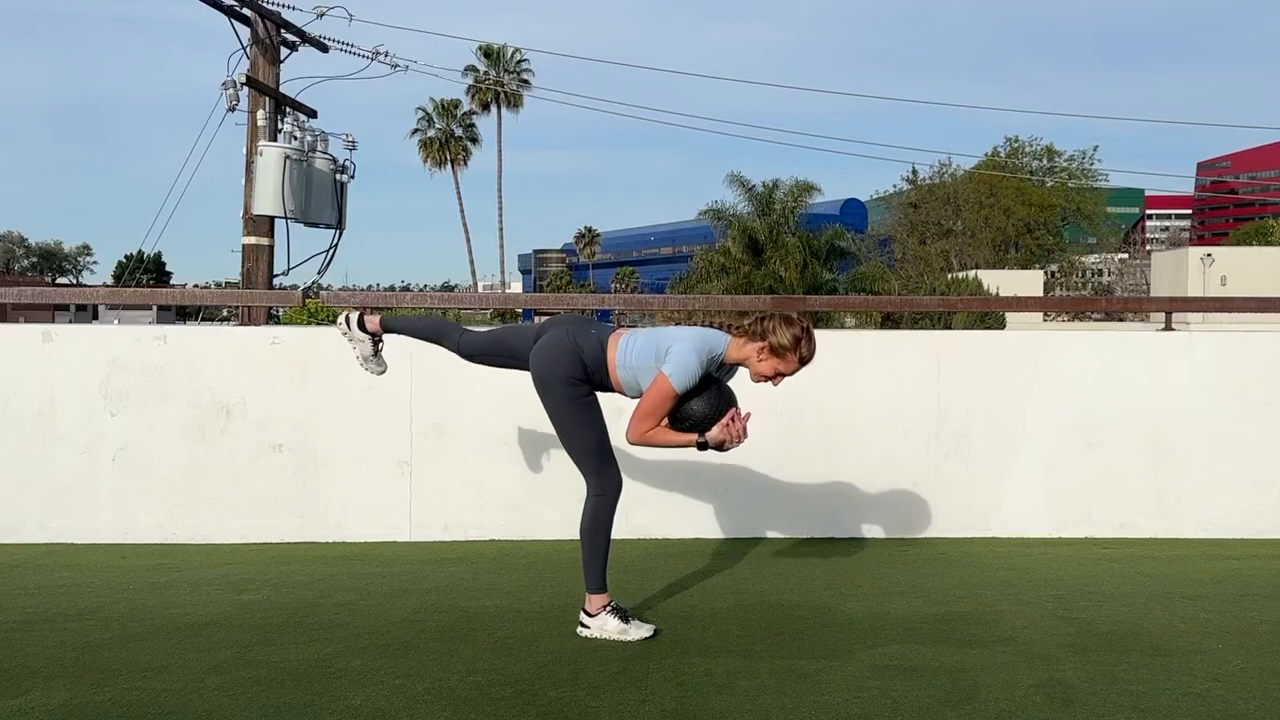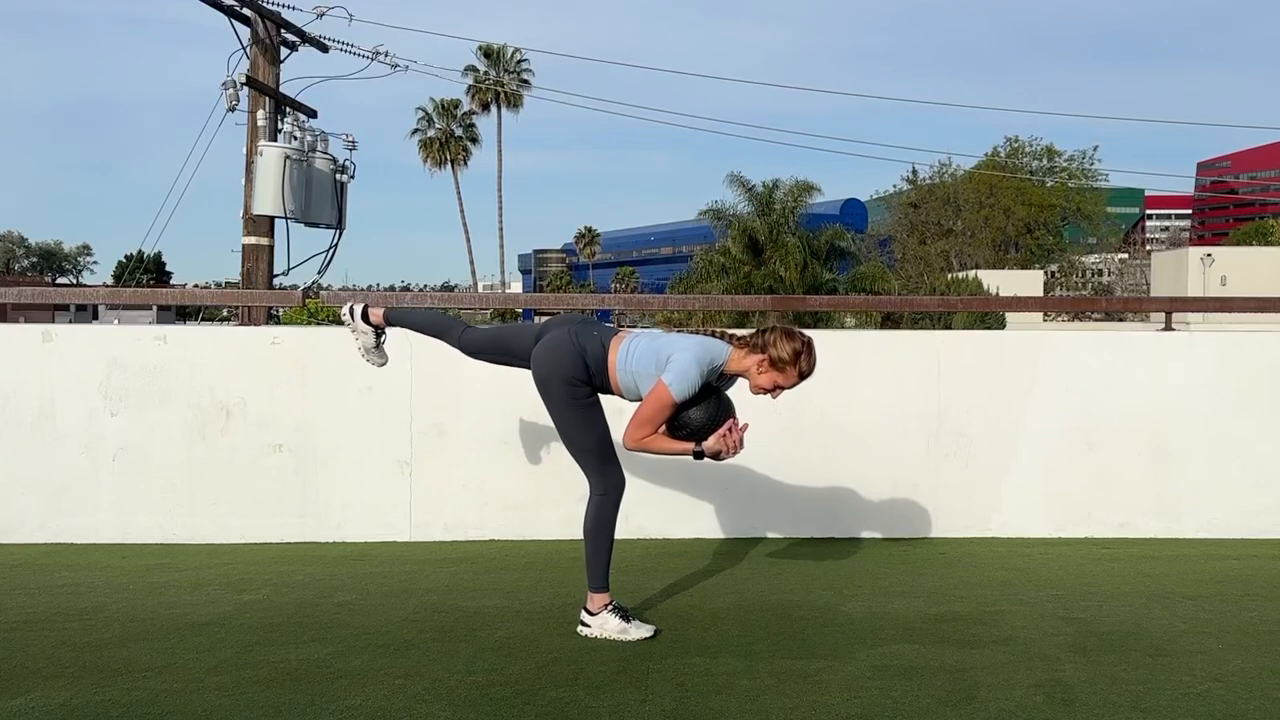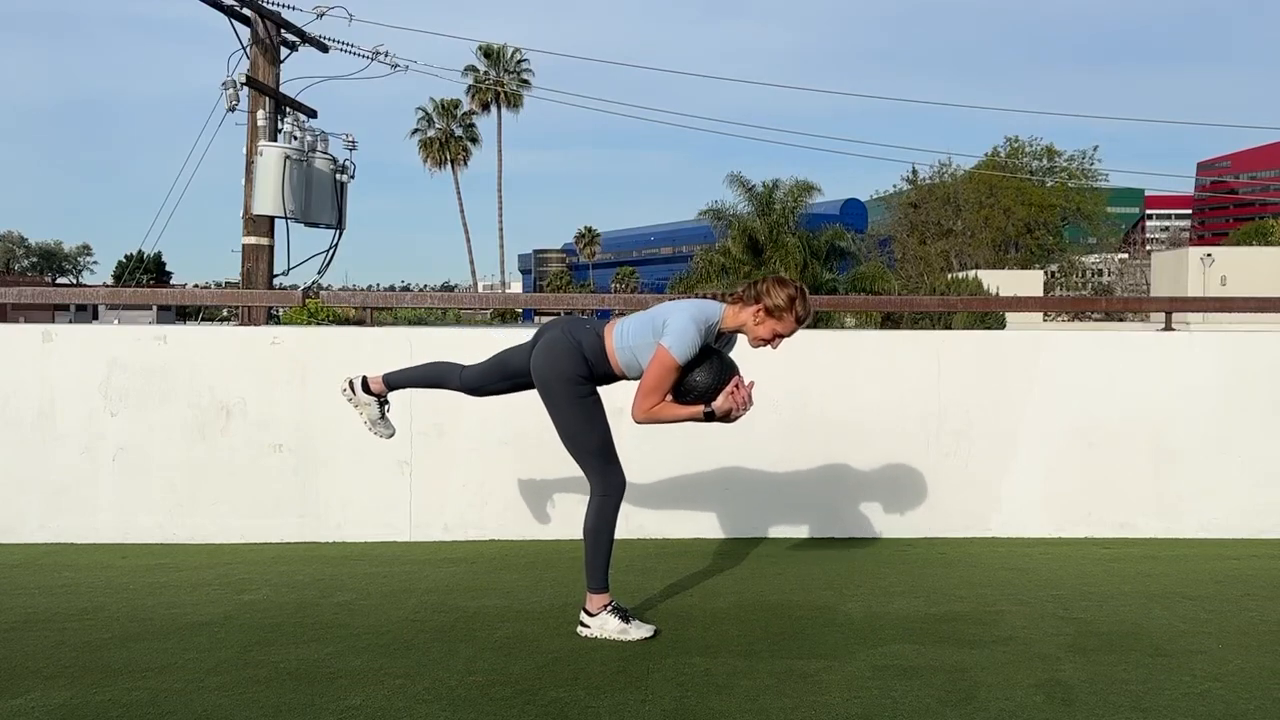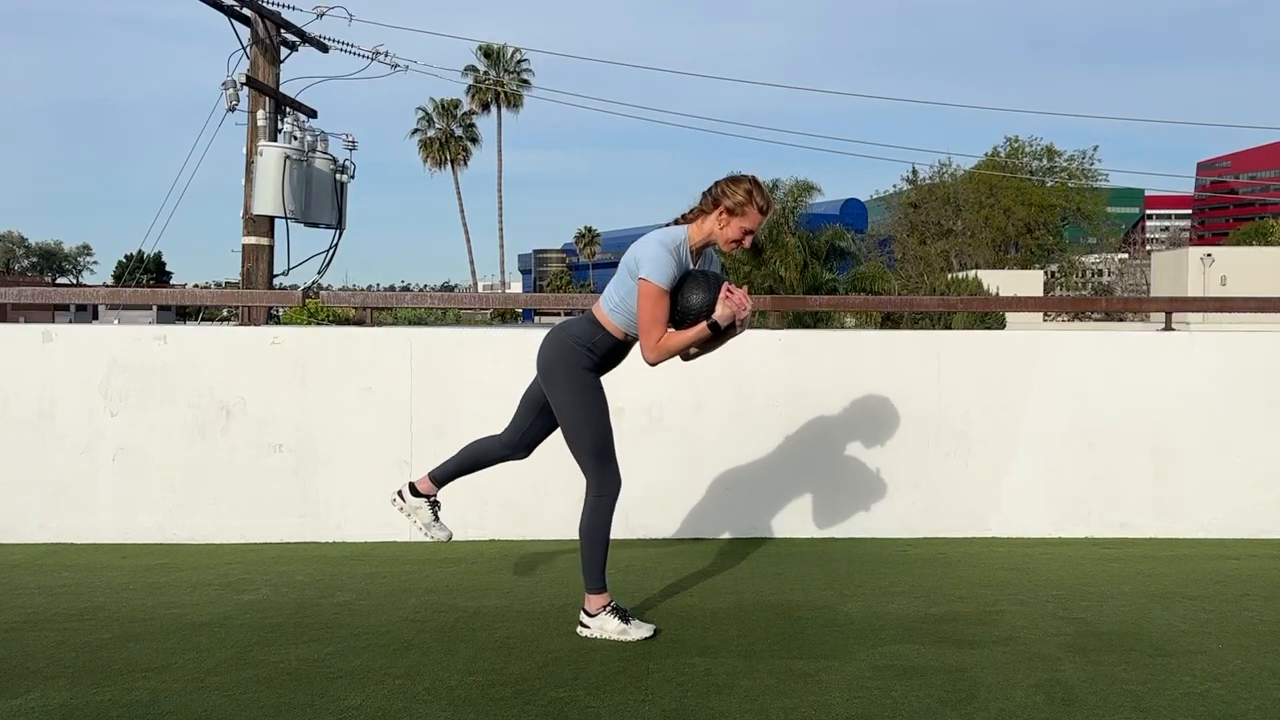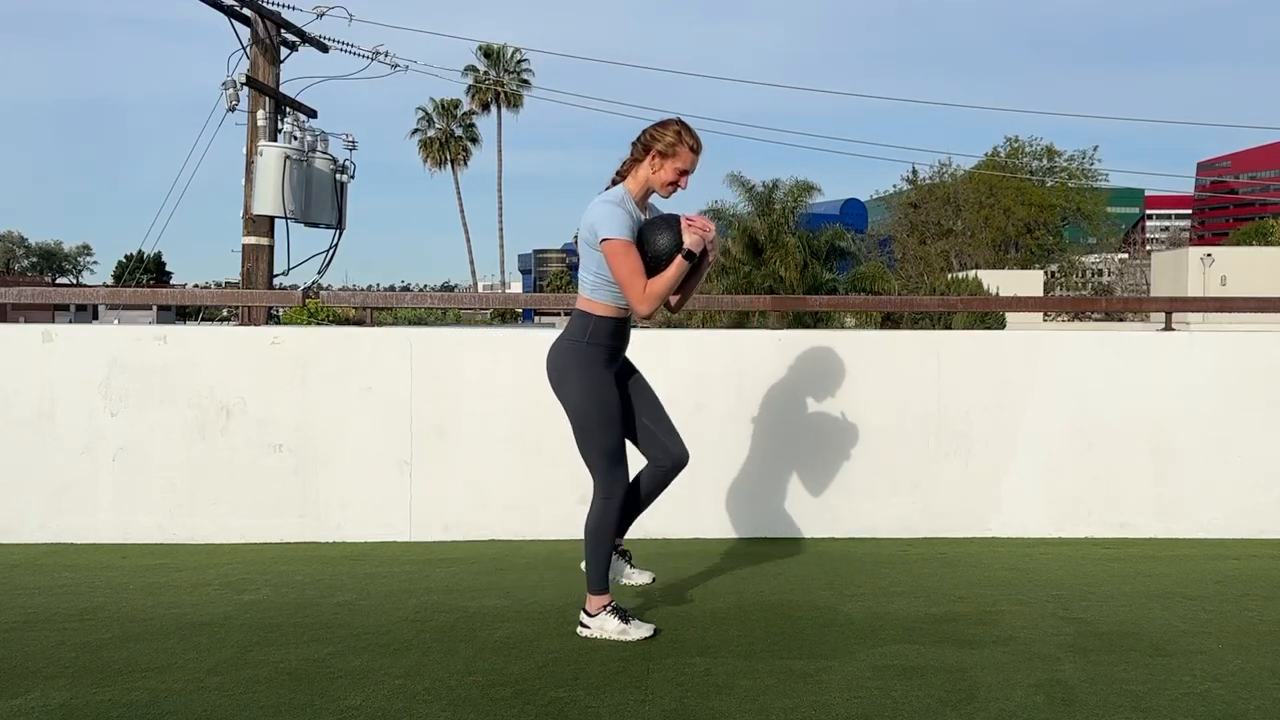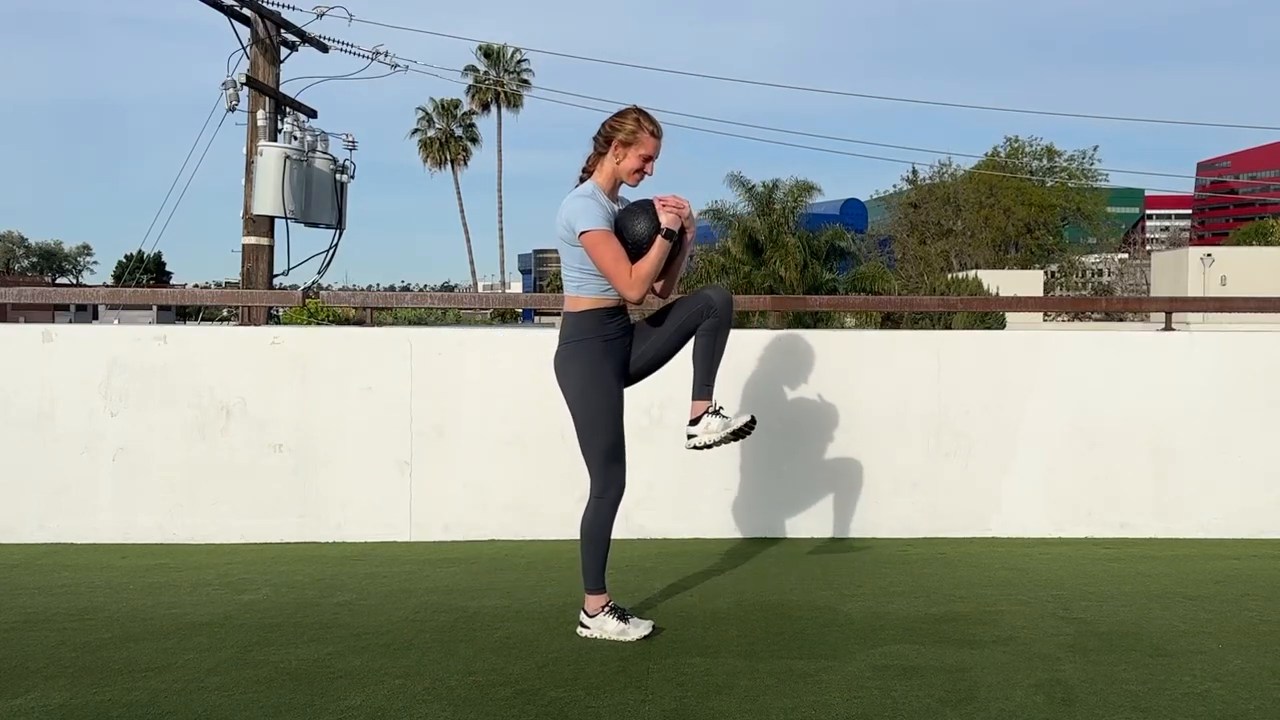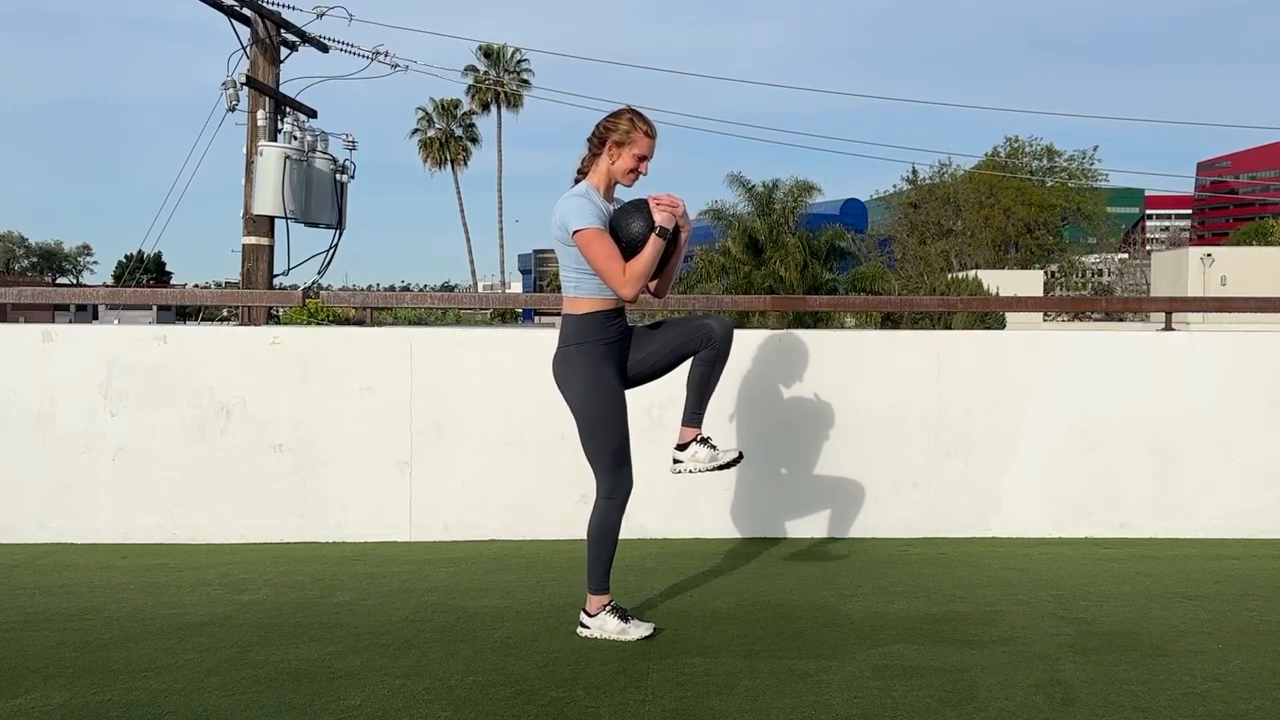
dt=0.3s
person 1, frame 1
left shoulder: (725, 356)
right shoulder: (694, 356)
right elbow: (640, 431)
left wrist: (718, 433)
right wrist: (706, 440)
left hip: (571, 337)
right hip: (562, 364)
left knee: (470, 342)
right knee: (605, 484)
left ankle: (370, 327)
right ankle: (596, 611)
person 1, frame 2
left shoulder: (725, 364)
right shoulder: (695, 366)
right elbow: (635, 436)
left wrist: (715, 442)
right wrist: (703, 449)
left hip: (572, 336)
right hip: (563, 364)
left knee: (470, 340)
right knee: (608, 483)
left ankle: (373, 319)
right ankle: (596, 610)
person 1, frame 3
left shoulder: (723, 331)
right shoulder: (692, 326)
right elbow: (644, 410)
left wrist: (723, 406)
right wrist: (710, 410)
left hip: (565, 339)
right hip: (563, 364)
left knee: (472, 380)
right knee: (608, 483)
left ankle: (373, 388)
right ankle: (596, 610)
person 1, frame 4
left shoulder: (707, 257)
right shoulder: (663, 250)
left elbow: (686, 349)
right elbow: (654, 350)
left wrist: (730, 325)
right wrist: (716, 321)
left hip: (574, 354)
right hip: (573, 360)
left knee: (515, 442)
right knee: (604, 482)
left ankle: (420, 491)
right ankle: (594, 611)
person 1, frame 5
left shoulder: (646, 211)
right shoulder: (610, 210)
left elbow: (673, 302)
right elbow: (644, 303)
left wrist: (697, 255)
right wrist: (690, 253)
left hip: (608, 356)
right hip: (581, 356)
left knee: (671, 456)
right knee: (611, 481)
left ankle: (608, 551)
right ankle: (596, 611)
person 1, frame 6
left shoulder: (620, 206)
right shoulder: (583, 206)
left elbow: (662, 287)
right elbow: (633, 287)
left wrist: (684, 238)
right wrist: (666, 231)
left hip: (623, 342)
right hip: (586, 351)
left knee: (715, 300)
right knee: (609, 482)
left ankle: (701, 417)
right ankle: (594, 611)
person 1, frame 7
left shoulder: (617, 206)
right shoulder: (578, 205)
left elbow: (658, 288)
right elbow: (628, 286)
left wrist: (679, 236)
right wrist: (661, 229)
left hip: (621, 344)
right hip: (586, 354)
left knee: (715, 330)
right knee: (615, 483)
left ankle: (688, 442)
right ankle: (596, 611)
